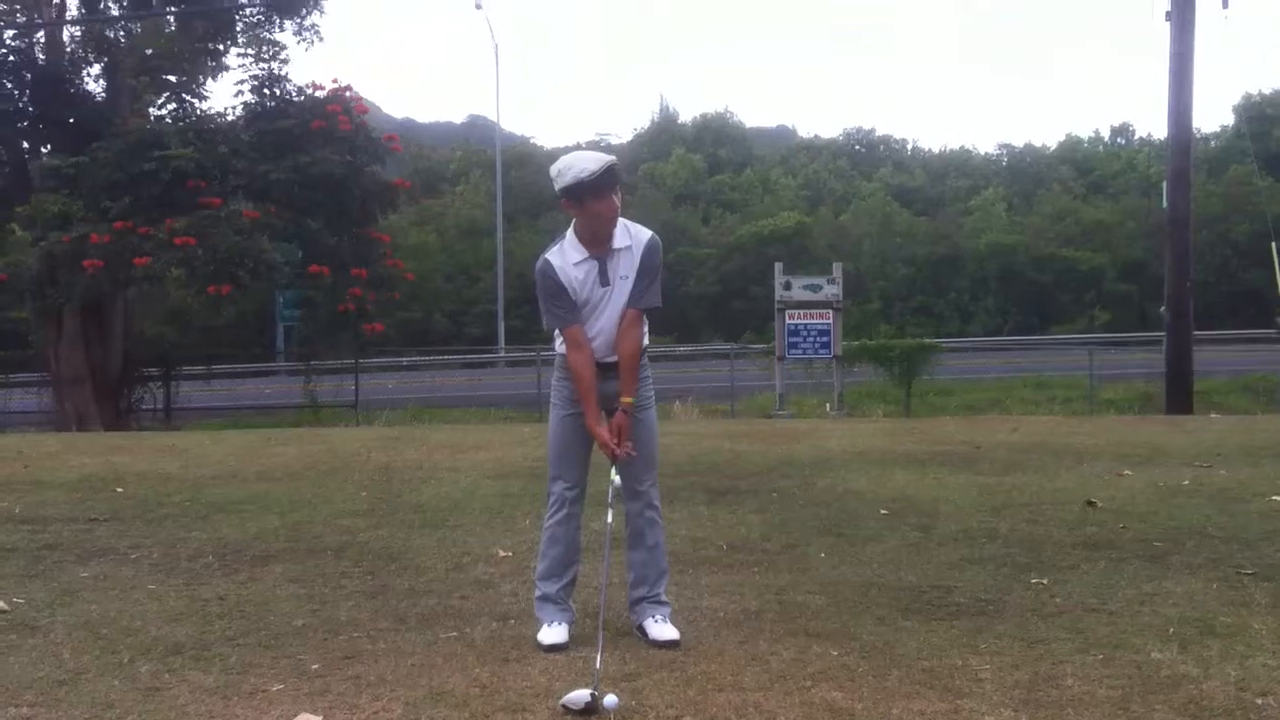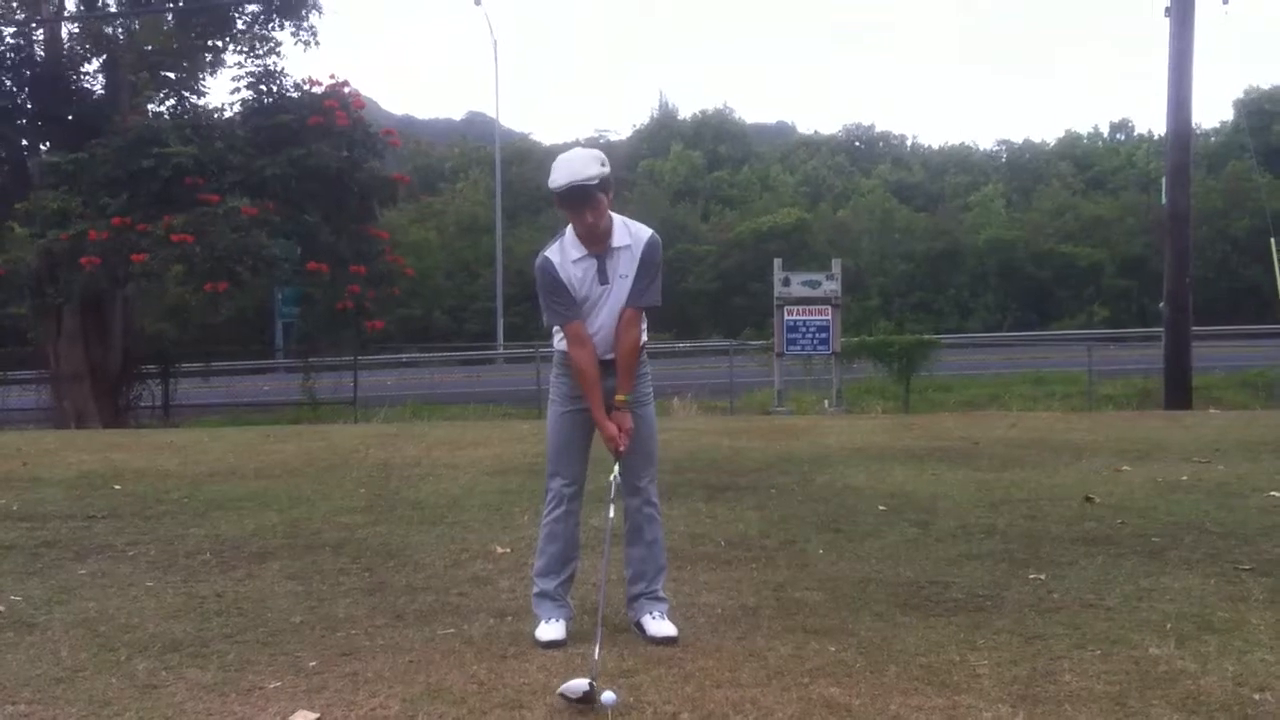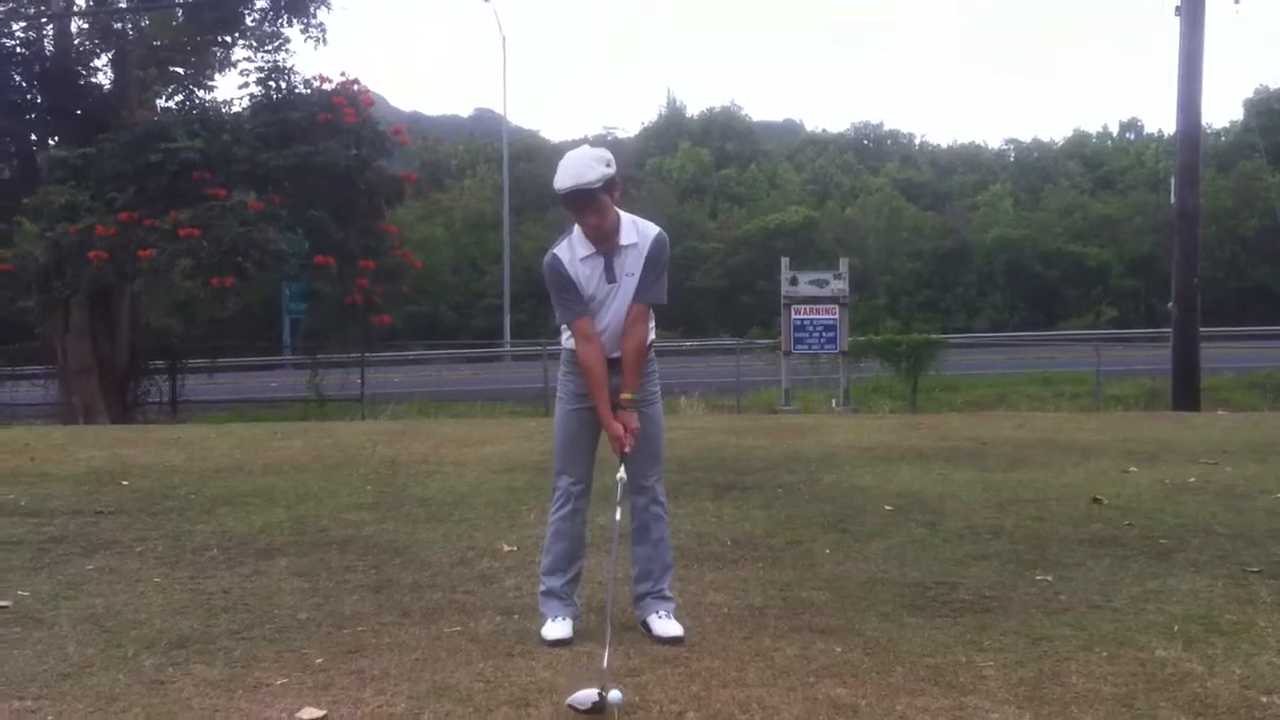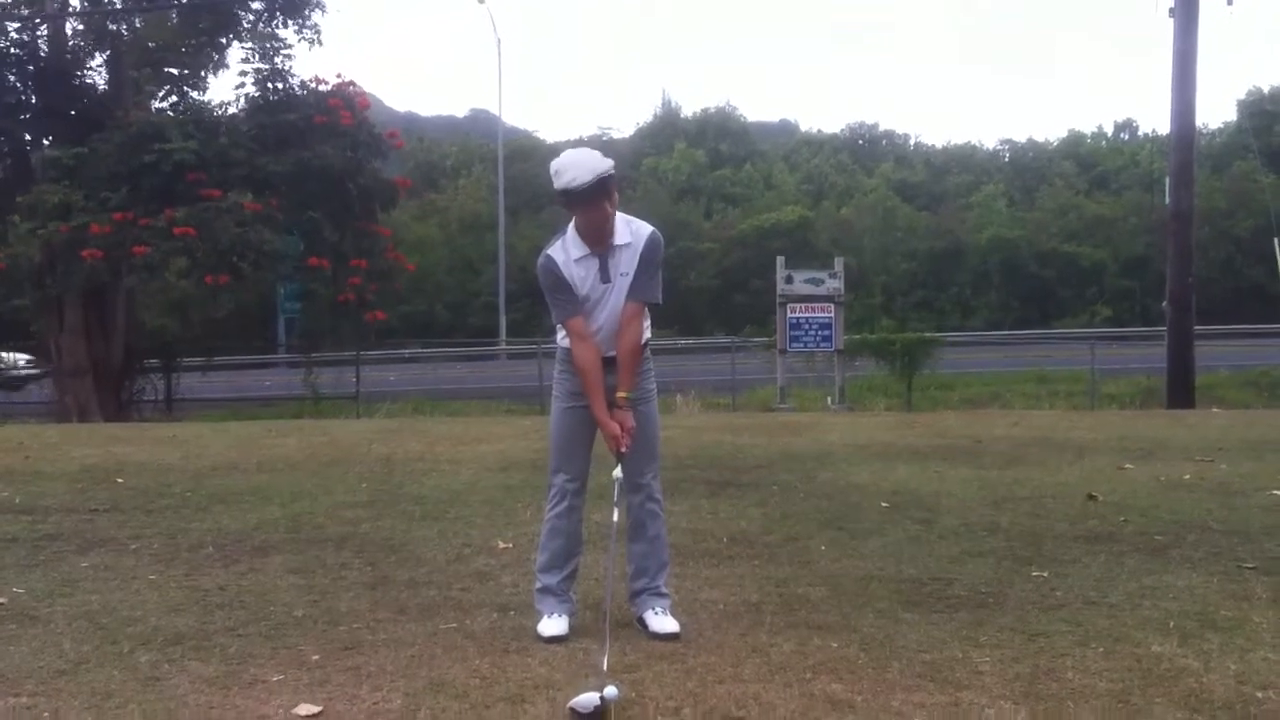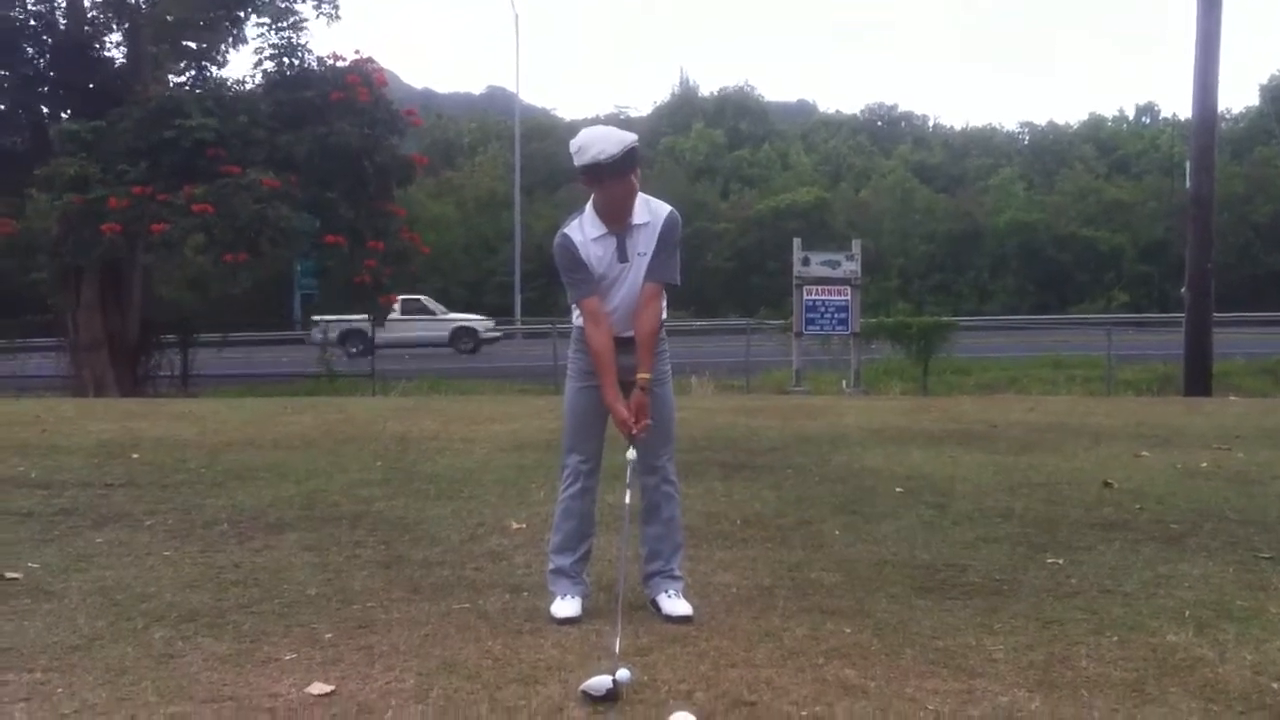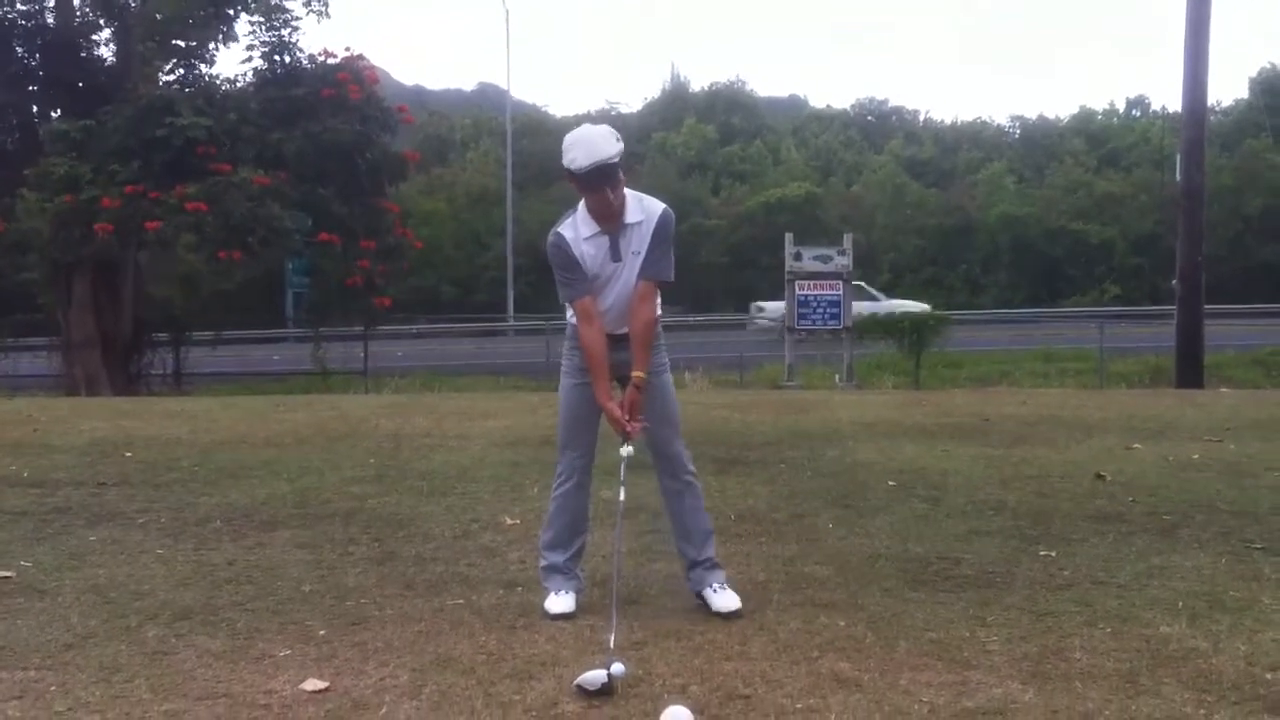
dt=0.5s
person 1, frame 1
left shoulder: (645, 246)
right shoulder: (552, 266)
left elbow: (630, 329)
right elbow: (576, 348)
left wrist: (624, 407)
right wrist: (595, 423)
left hip: (630, 374)
right hip: (574, 378)
left knee: (643, 493)
right knee: (564, 494)
left ankle: (650, 607)
right ankle: (554, 609)
person 1, frame 2
left shoulder: (644, 244)
right shoulder: (551, 263)
left elbow: (629, 330)
right elbow: (578, 345)
left wrist: (623, 406)
right wrist: (601, 417)
left hip: (630, 372)
right hip: (572, 376)
left knee: (641, 490)
right knee: (562, 490)
left ankle: (648, 603)
right ankle: (551, 606)
person 1, frame 3
left shoulder: (652, 242)
right shoulder: (559, 260)
left elbow: (636, 326)
right elbow: (586, 342)
left wrist: (628, 405)
right wrist: (607, 416)
left hip: (638, 369)
right hip: (580, 373)
left knee: (648, 488)
right knee: (570, 488)
left ankle: (654, 602)
right ankle: (558, 604)
person 1, frame 4
left shoulder: (645, 241)
right shoulder: (553, 261)
left elbow: (631, 325)
right elbow: (581, 341)
left wrist: (623, 403)
right wrist: (602, 415)
left hip: (633, 367)
right hip: (575, 371)
left knee: (644, 485)
right knee: (566, 485)
left ankle: (651, 597)
right ankle: (554, 600)
person 1, frame 5
left shoulder: (664, 221)
right shoulder: (570, 240)
left elbow: (650, 306)
right elbow: (596, 321)
left wrist: (642, 384)
right wrist: (613, 399)
left hip: (648, 349)
right hip: (591, 352)
left knee: (659, 468)
right knee: (579, 467)
left ankle: (664, 582)
right ankle: (567, 582)
person 1, frame 6
left shoulder: (657, 218)
right shoulder: (563, 239)
left elbow: (643, 304)
right elbow: (587, 320)
left wrist: (637, 383)
right wrist: (603, 398)
left hip: (644, 345)
right hip: (586, 349)
left knee: (674, 459)
right knee: (573, 465)
left ankle: (706, 572)
right ankle: (560, 577)
